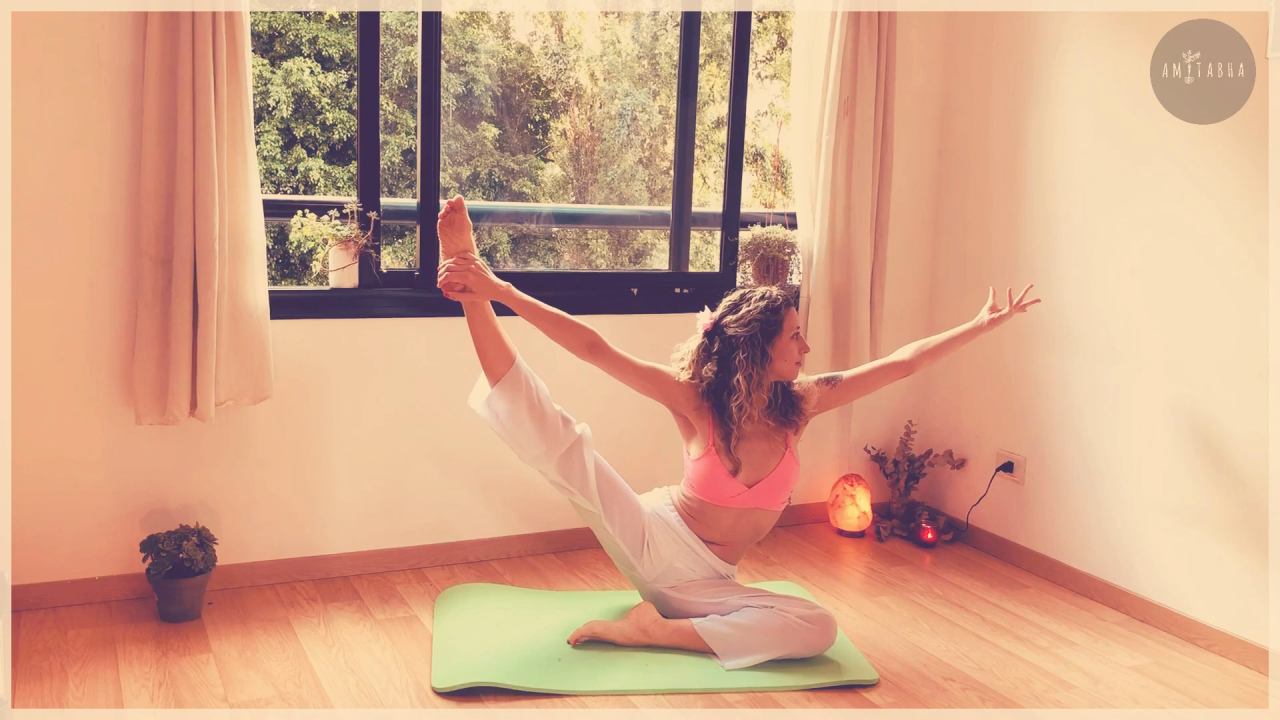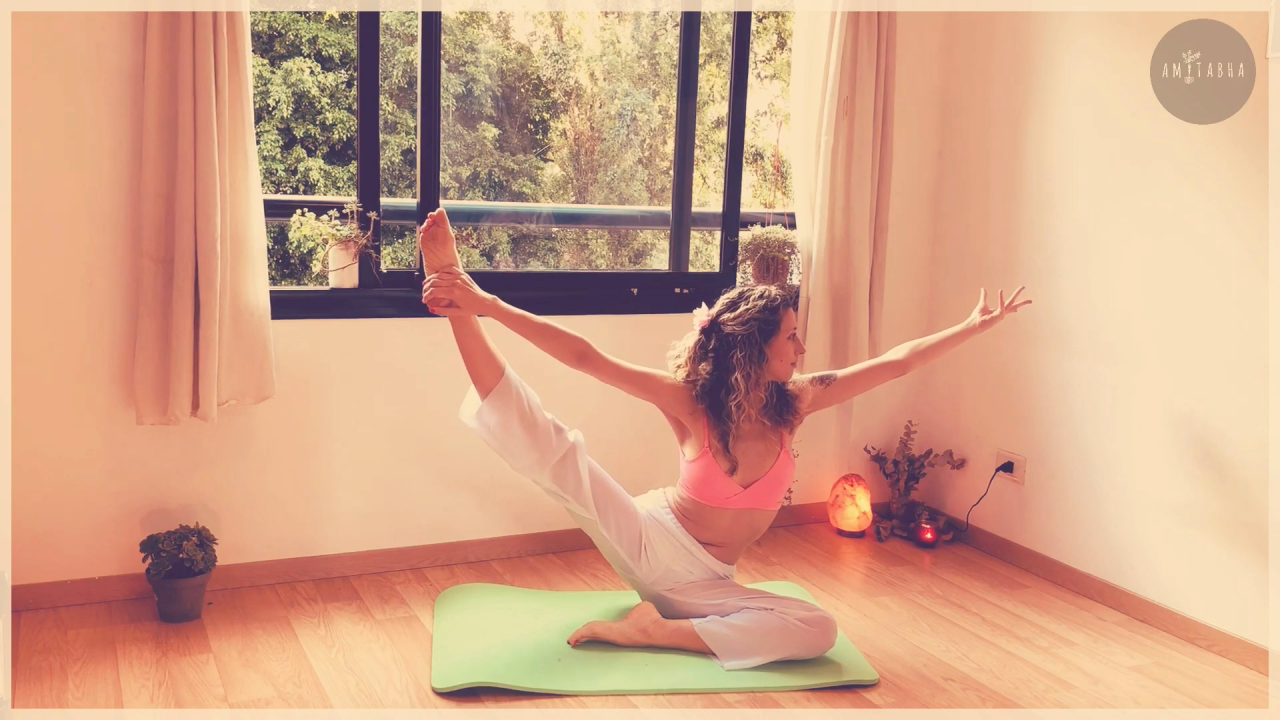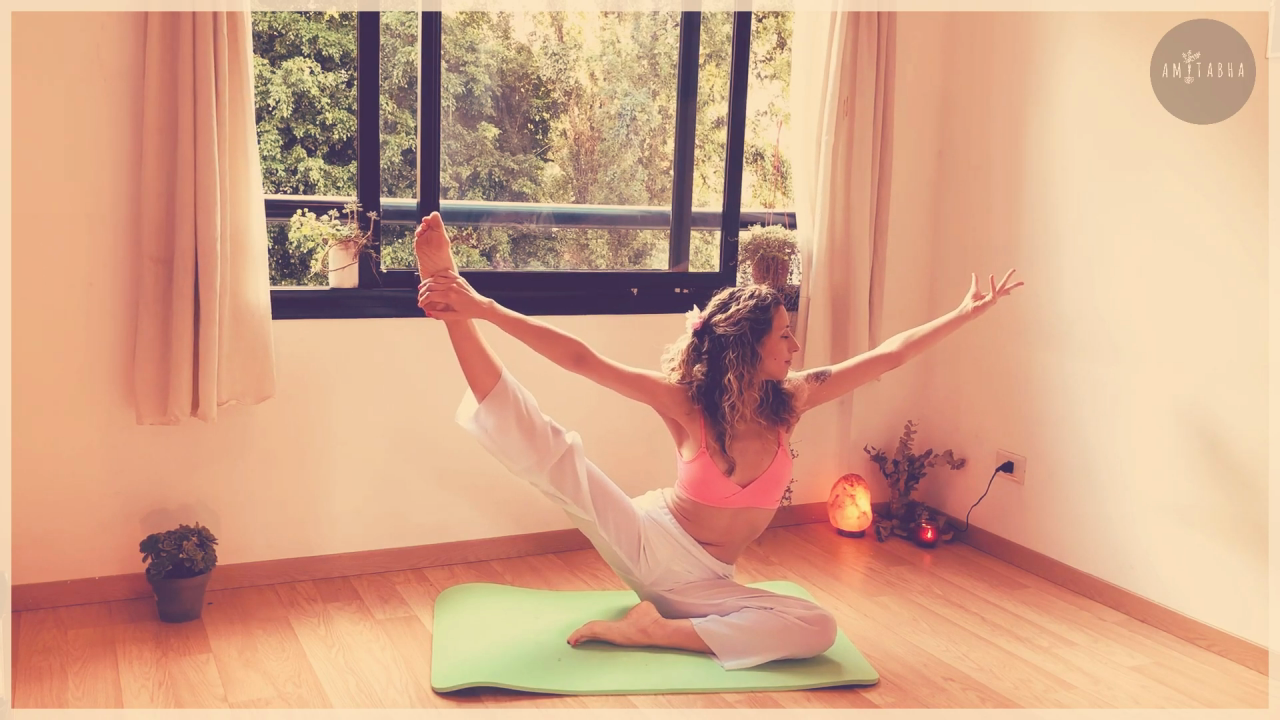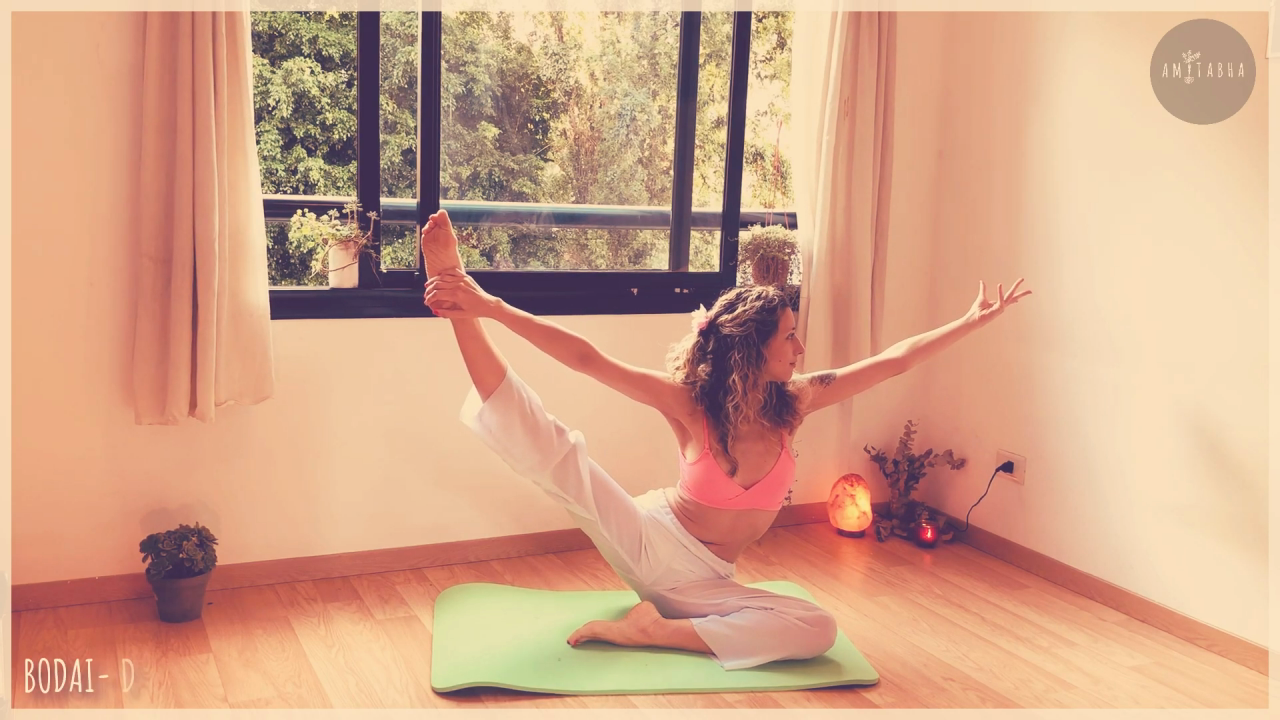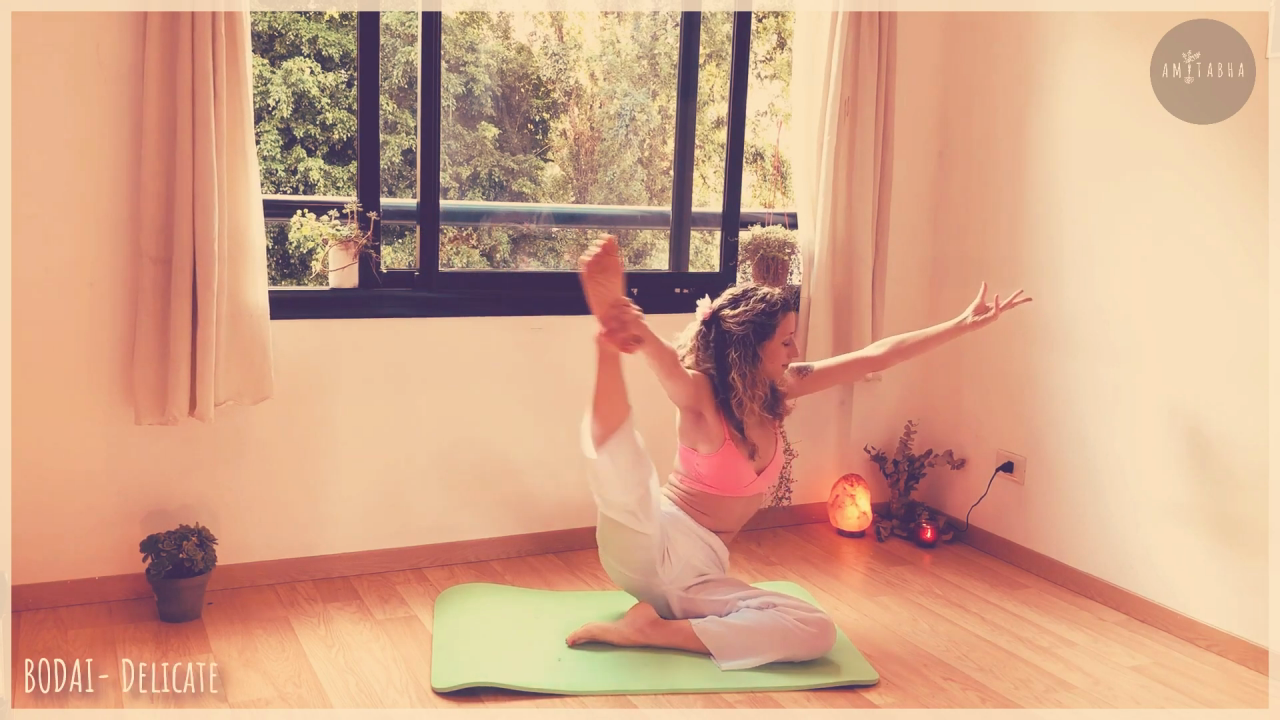
dt=1s
person 1, frame 1
left shoulder: (799, 403)
right shoulder: (694, 398)
left elbow: (902, 362)
right elbow: (596, 350)
left wrist: (979, 325)
right wrist: (498, 293)
left hip: (704, 582)
right hip: (652, 540)
left knee: (820, 629)
right knee: (557, 438)
left ankle: (655, 629)
person 1, frame 2
left shoulder: (793, 402)
right shoulder: (690, 399)
left elbow: (896, 362)
right elbow: (587, 357)
left wrist: (973, 326)
right wrist: (486, 304)
left hip: (705, 582)
right hip: (649, 541)
left knee: (817, 630)
right knee: (550, 448)
left ankle: (653, 630)
person 1, frame 3
left shoulder: (789, 400)
right shoulder: (686, 401)
left elbow: (889, 354)
right elbow: (584, 359)
left wrist: (965, 313)
right wrist: (482, 308)
left hip: (705, 582)
right hip: (648, 541)
left knee: (818, 628)
right knee: (547, 449)
left ankle: (653, 629)
person 1, frame 4
left shoulder: (794, 401)
right shoulder: (689, 401)
left elbow: (893, 360)
right elbow: (588, 359)
left wrist: (971, 322)
right wrist: (489, 308)
left hip: (704, 581)
right hip: (649, 542)
left knee: (818, 629)
right knee: (552, 450)
left ankle: (652, 628)
person 1, frame 5
left shoulder: (778, 386)
right shoulder: (699, 392)
left elbow: (874, 356)
right elbow: (670, 369)
left wrist: (965, 323)
right wrist: (640, 336)
left hip: (698, 574)
right hip: (644, 549)
left knee: (818, 633)
right knee: (626, 470)
left ankle: (649, 629)
